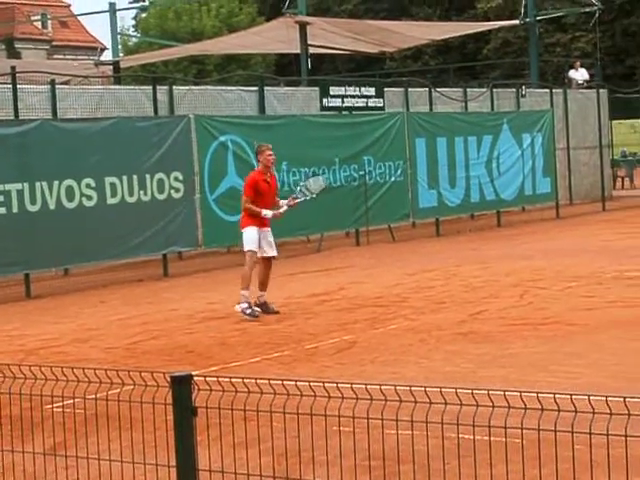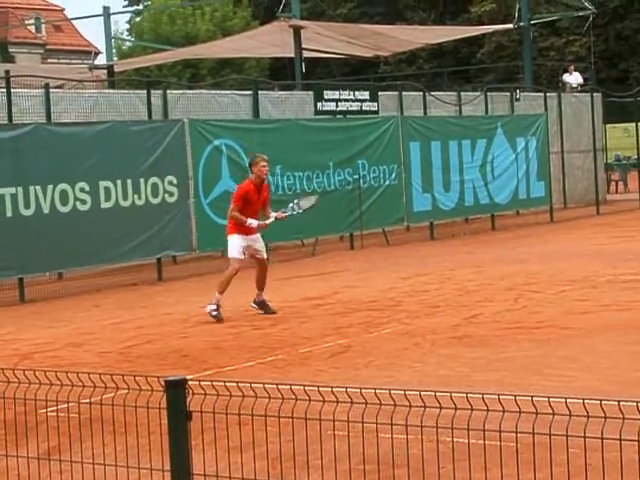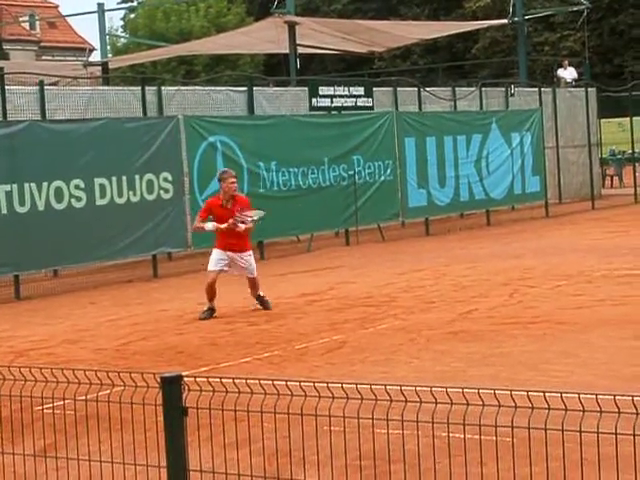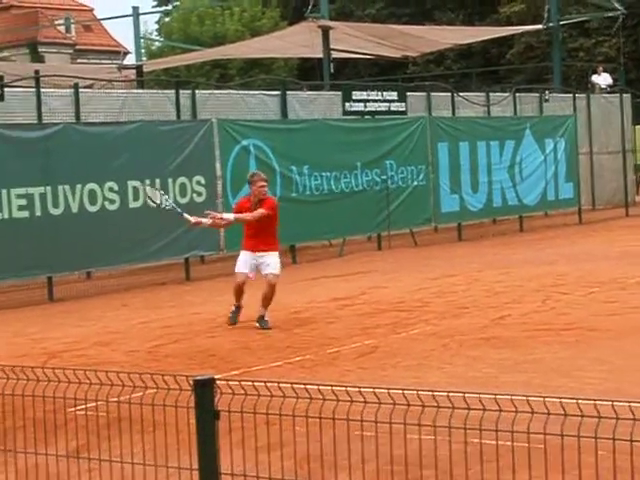
dt=0.3s
person 1, frame 1
left shoulder: (272, 177)
right shoulder: (253, 179)
right elbow: (245, 206)
left wrist: (284, 203)
right wrist: (267, 213)
left hip: (265, 226)
right hip: (251, 224)
left knee: (267, 263)
right knee: (251, 259)
left ankle: (261, 301)
right ankle: (244, 301)
person 1, frame 2
left shoulder: (266, 186)
right shoulder: (244, 189)
left elbow: (265, 208)
right elbow: (232, 214)
left wrist: (274, 215)
right wrist: (252, 223)
left hip: (253, 233)
right hip: (237, 232)
left knee: (263, 265)
right knee: (234, 267)
left ankle: (259, 300)
right ankle: (215, 304)
person 1, frame 3
left shoulder: (243, 201)
right shoulder: (210, 203)
left elbow: (250, 227)
right elbow: (196, 227)
left wrist: (240, 226)
right wrist: (208, 226)
left hip: (243, 249)
right hip: (221, 249)
left knee: (253, 281)
right knee: (211, 280)
left ankle: (258, 296)
right ankle: (211, 307)
person 1, frame 4
left shoulder: (271, 203)
right shoulder: (242, 204)
left elbow: (251, 217)
right elbow: (225, 223)
left wrist: (225, 215)
right wrist: (203, 221)
left hip: (269, 251)
right hip: (248, 251)
left knee: (272, 282)
right knee: (239, 282)
left ankle: (262, 316)
right ankle: (237, 306)
